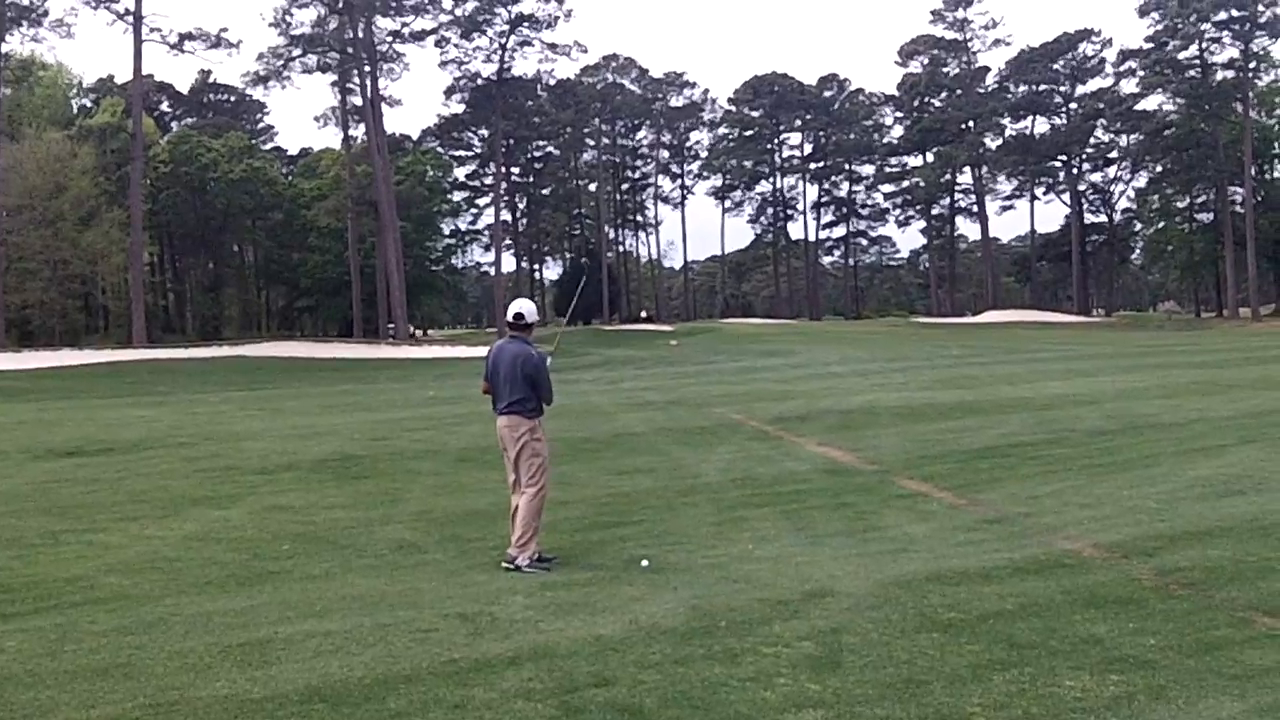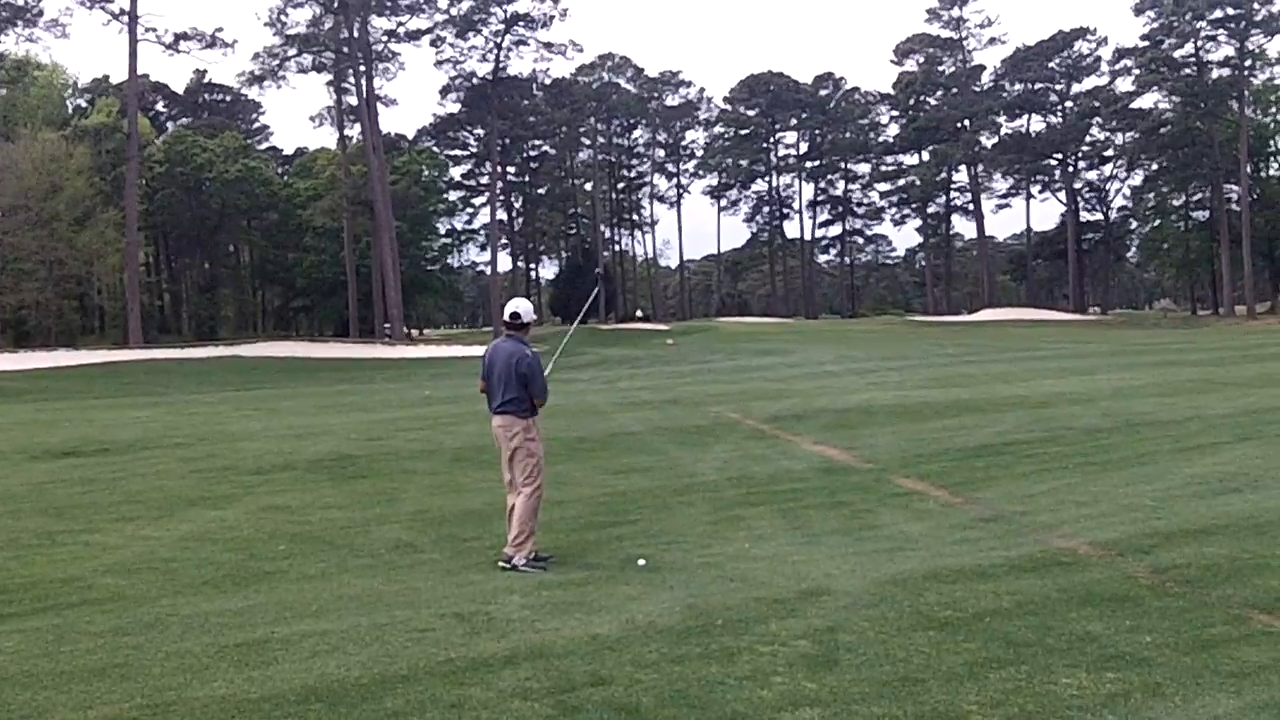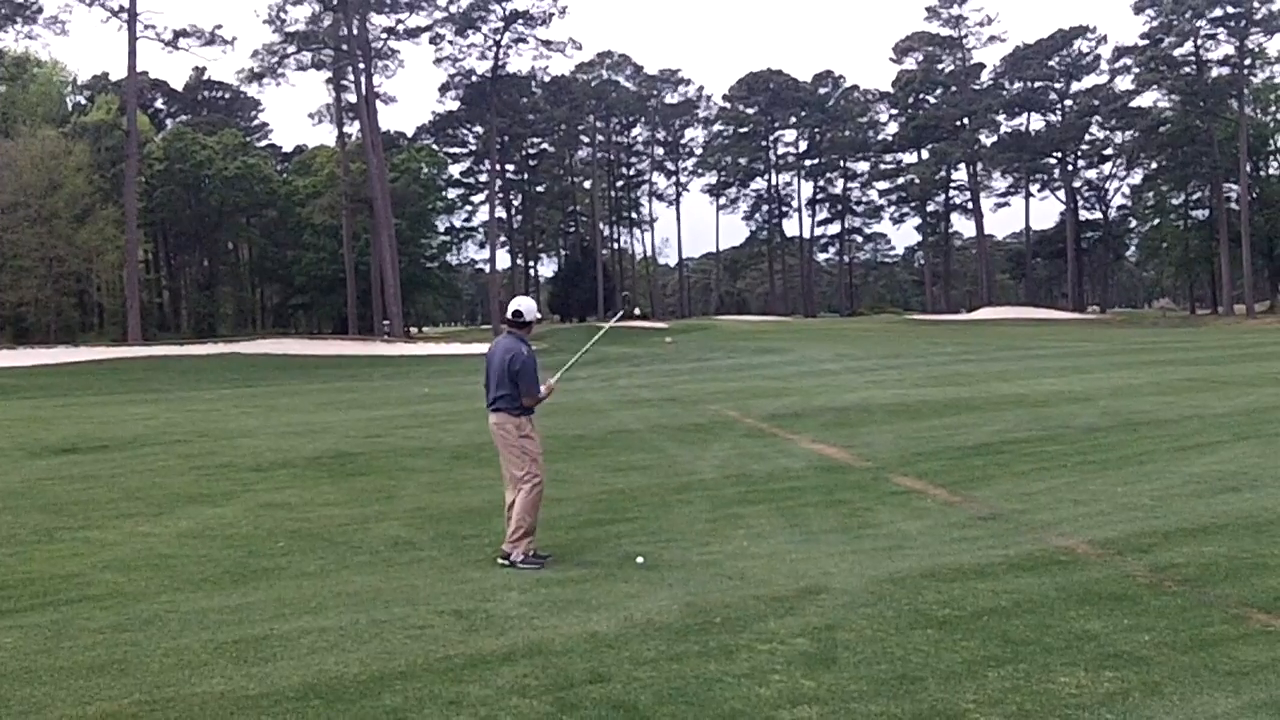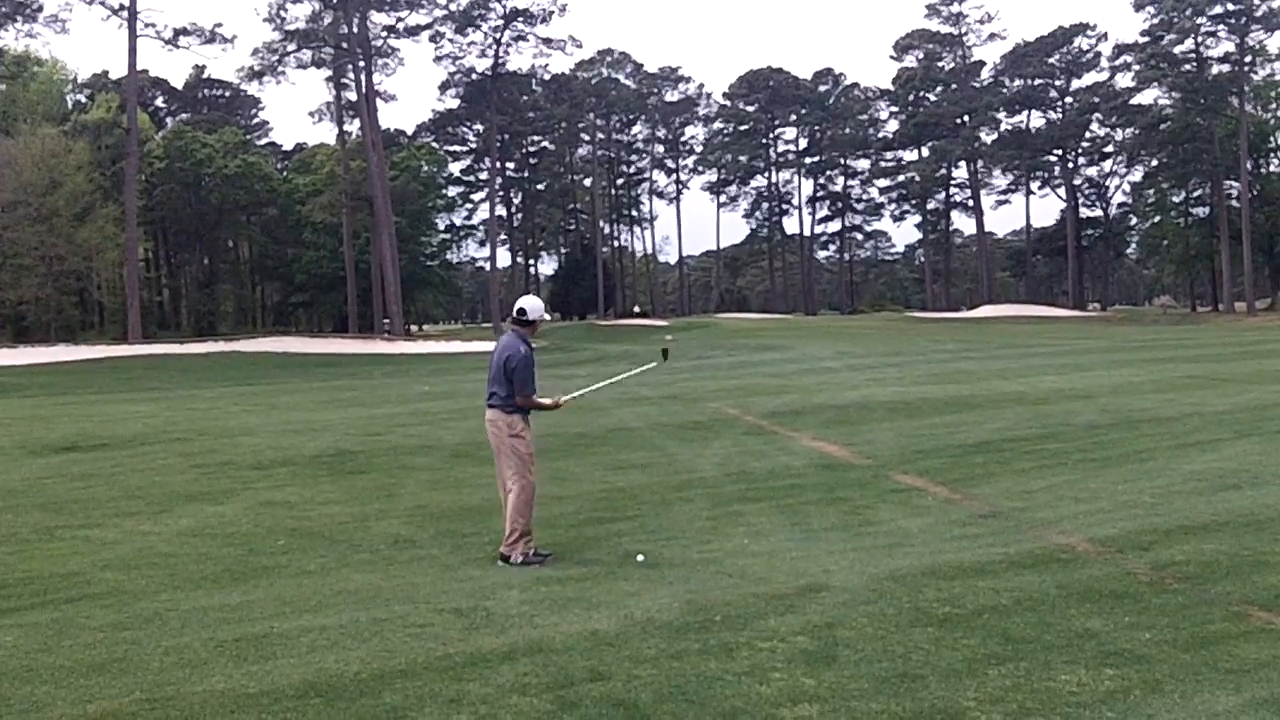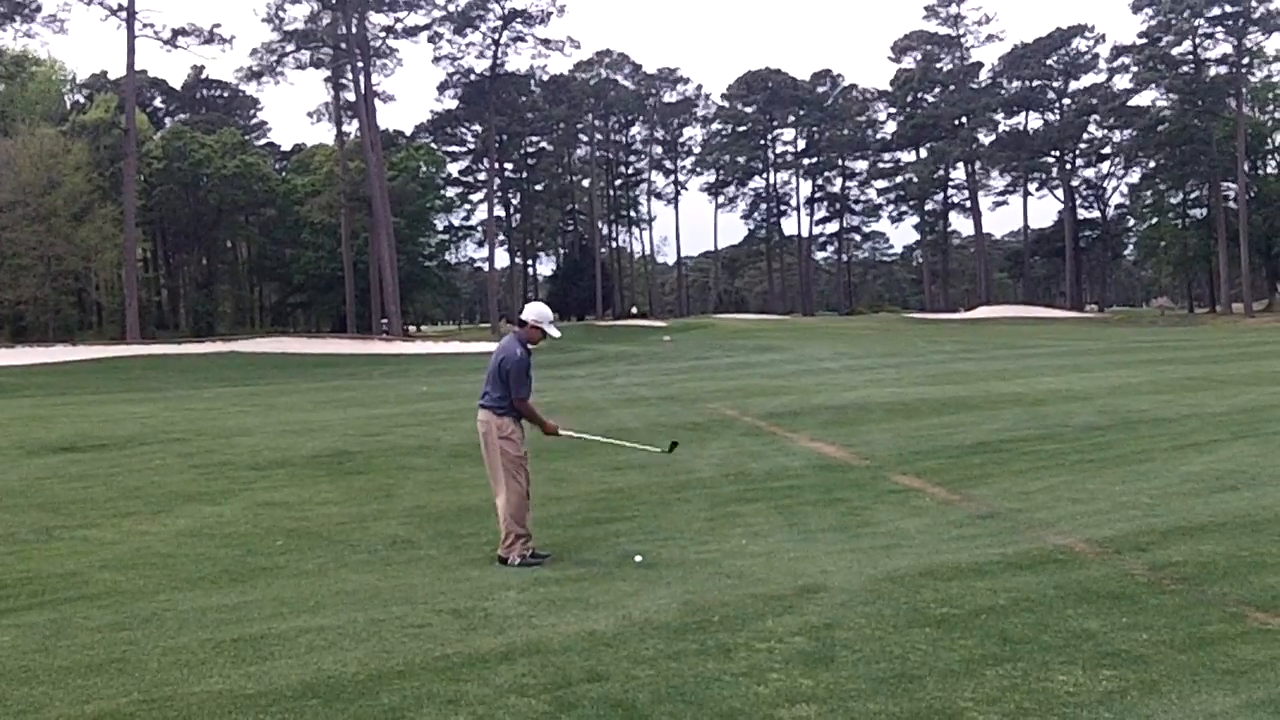
dt=0.2s
person 1, frame 1
left shoulder: (495, 349)
right shoulder: (532, 356)
left elbow: (486, 387)
right elbow: (547, 399)
left hip: (503, 422)
right hip: (525, 425)
left knee: (520, 488)
right knee: (533, 488)
left ankle: (525, 549)
right ankle: (520, 555)
person 1, frame 2
left shoulder: (493, 349)
right shoulder: (526, 356)
left elbow: (484, 387)
right elbow: (540, 400)
right wrist: (539, 386)
left hip: (499, 421)
right hip: (519, 425)
left knee: (516, 488)
right knee: (530, 487)
left ankle: (521, 548)
right ankle: (516, 554)
person 1, frame 3
left shoulder: (497, 345)
right shoulder: (523, 353)
left elbow: (490, 383)
right elbow: (528, 401)
right wrist: (545, 391)
left hip: (499, 417)
right hip: (514, 422)
left knee: (517, 484)
right knee: (531, 482)
left ankle: (521, 546)
right ankle: (514, 549)
person 1, frame 4
left shoulder: (506, 342)
right shoulder: (521, 352)
right elbow: (523, 399)
left wrist: (540, 402)
right wrist: (548, 404)
left hip: (501, 416)
right hip: (510, 421)
left knee: (514, 483)
right knee: (521, 484)
left ankle: (522, 544)
right ankle: (513, 551)
person 1, frame 5
left shoulder: (511, 344)
right shoulder: (517, 355)
right elbow: (520, 402)
left wrist: (538, 421)
right wrist: (544, 425)
left hip: (501, 420)
right hip: (501, 423)
left knee: (519, 485)
right knee: (512, 487)
left ankle: (522, 545)
right ankle: (510, 552)
